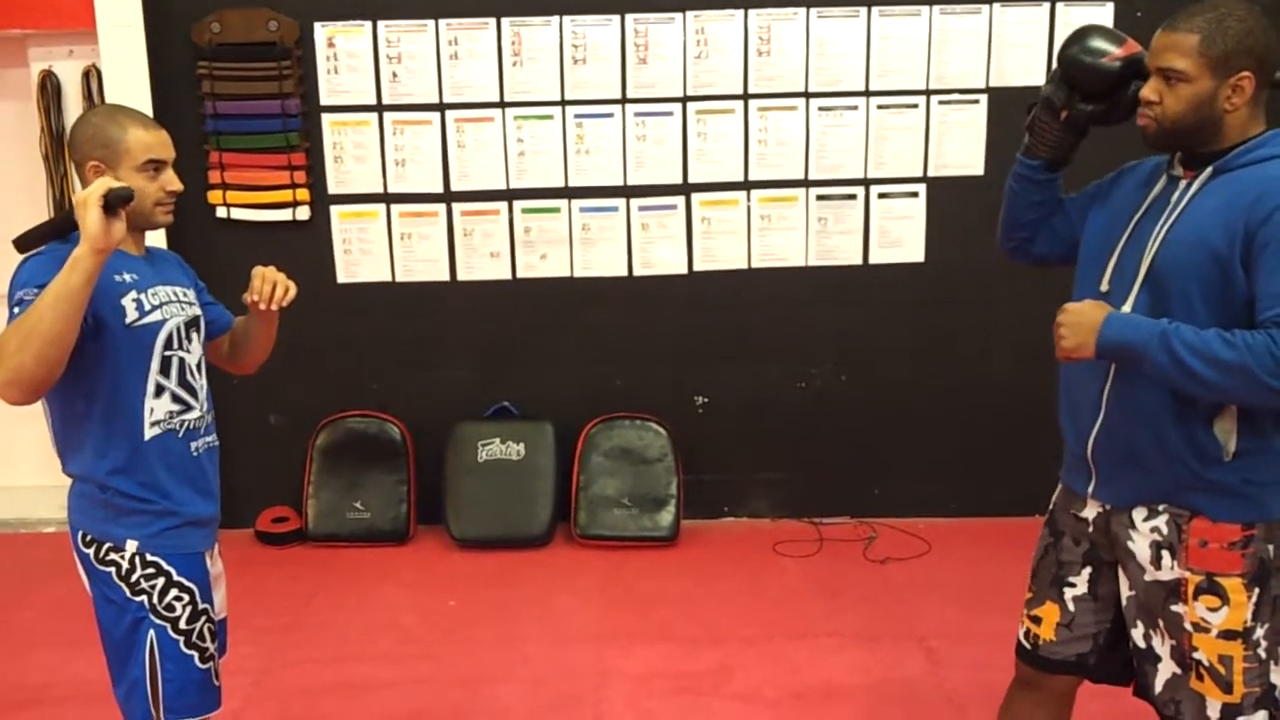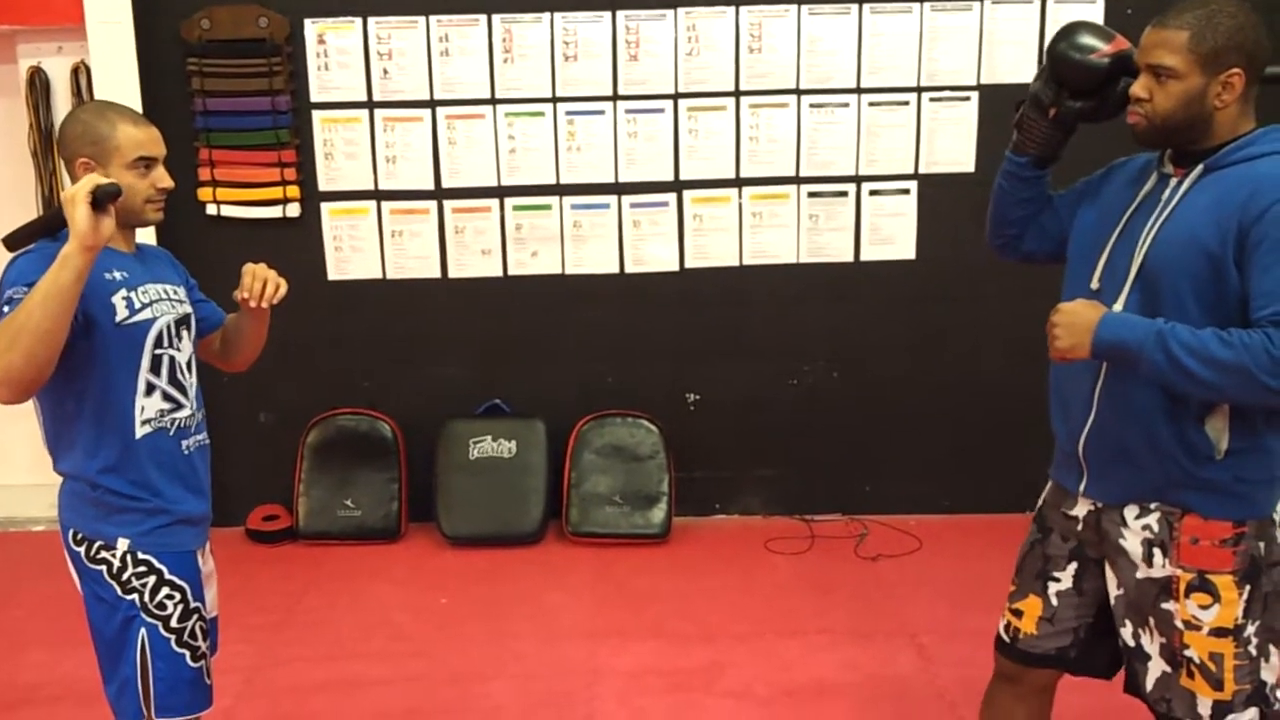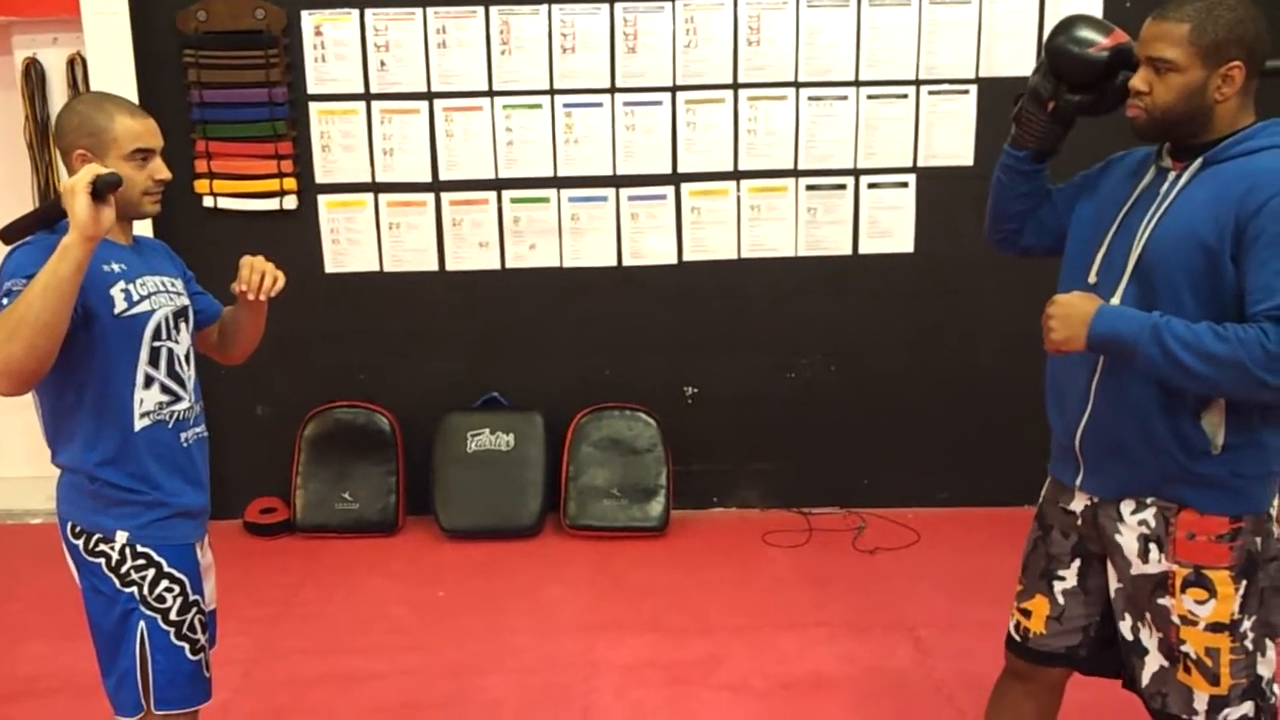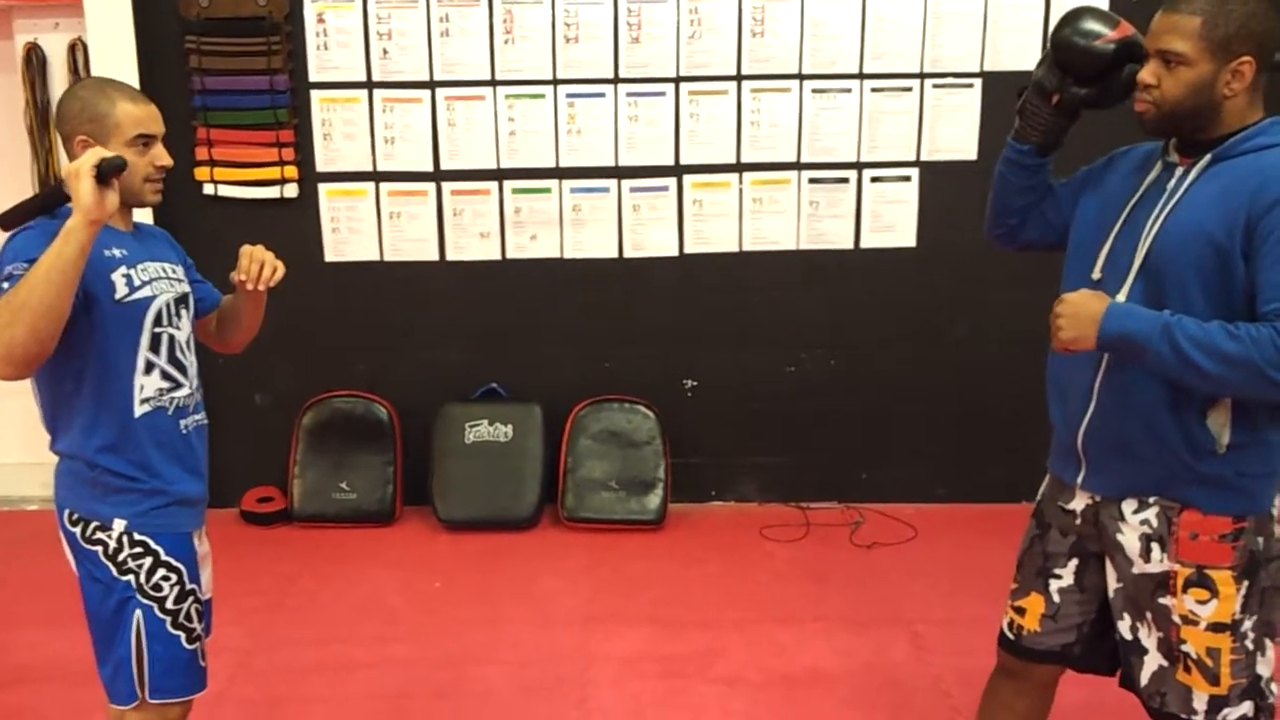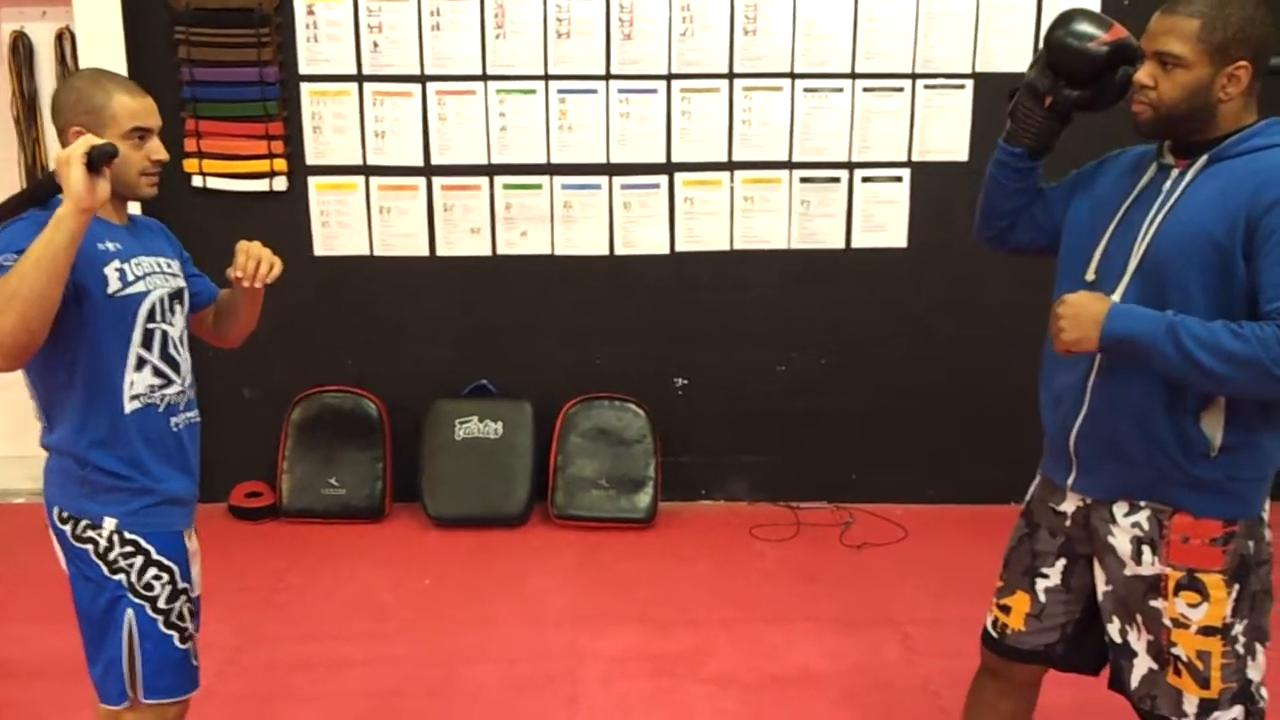
dt=0.4s
person 1, frame 1
right shoulder: (1137, 183)
right elbow: (1026, 238)
left wrist: (1120, 335)
right wrist: (1049, 133)
left hip: (1204, 516)
right hip: (1092, 493)
person 1, frame 2
right shoulder: (1127, 180)
right elbow: (1015, 234)
left wrist: (1115, 335)
right wrist: (1038, 130)
left hip: (1198, 515)
right hip: (1081, 492)
person 1, frame 3
right shoulder: (1125, 175)
right elbow: (1012, 228)
left wrist: (1108, 328)
right wrist: (1037, 124)
left hip: (1195, 511)
right hip: (1081, 487)
person 1, frame 4
right shoulder: (1129, 170)
right elbow: (1014, 222)
left wrist: (1119, 326)
right wrist: (1041, 115)
left hip: (1197, 510)
right hip: (1080, 483)
right knee: (1023, 661)
person 1, frame 5
right shoulder: (1120, 171)
right elbow: (1004, 226)
left wrist: (1122, 326)
right wrist: (1033, 118)
left hip: (1189, 514)
right hip: (1069, 485)
right knee: (1007, 659)
person 2, frame 1
left shoulder: (172, 267)
right shoulder: (57, 268)
left elbow: (237, 356)
left wrist: (263, 310)
right wrist: (92, 251)
left hip: (191, 522)
right hip: (134, 533)
person 2, frame 2
left shoulder: (163, 266)
left elbow: (228, 354)
left wrist: (255, 306)
right wrist: (81, 249)
left hip: (182, 520)
right hip: (125, 532)
person 2, frame 3
left shoulder: (159, 257)
left elbow: (226, 347)
left wrist: (252, 299)
right wrist: (81, 238)
left hip: (179, 511)
right hip: (122, 523)
person 2, frame 4
left shoulder: (160, 244)
left elbow: (225, 335)
left wrist: (250, 287)
right wrist: (84, 222)
left hip: (176, 499)
right hip: (121, 511)
person 2, frame 5
left shoulder: (155, 237)
left elbow: (221, 329)
left wrist: (248, 284)
right wrist: (75, 211)
left hip: (163, 496)
right hip: (110, 508)
